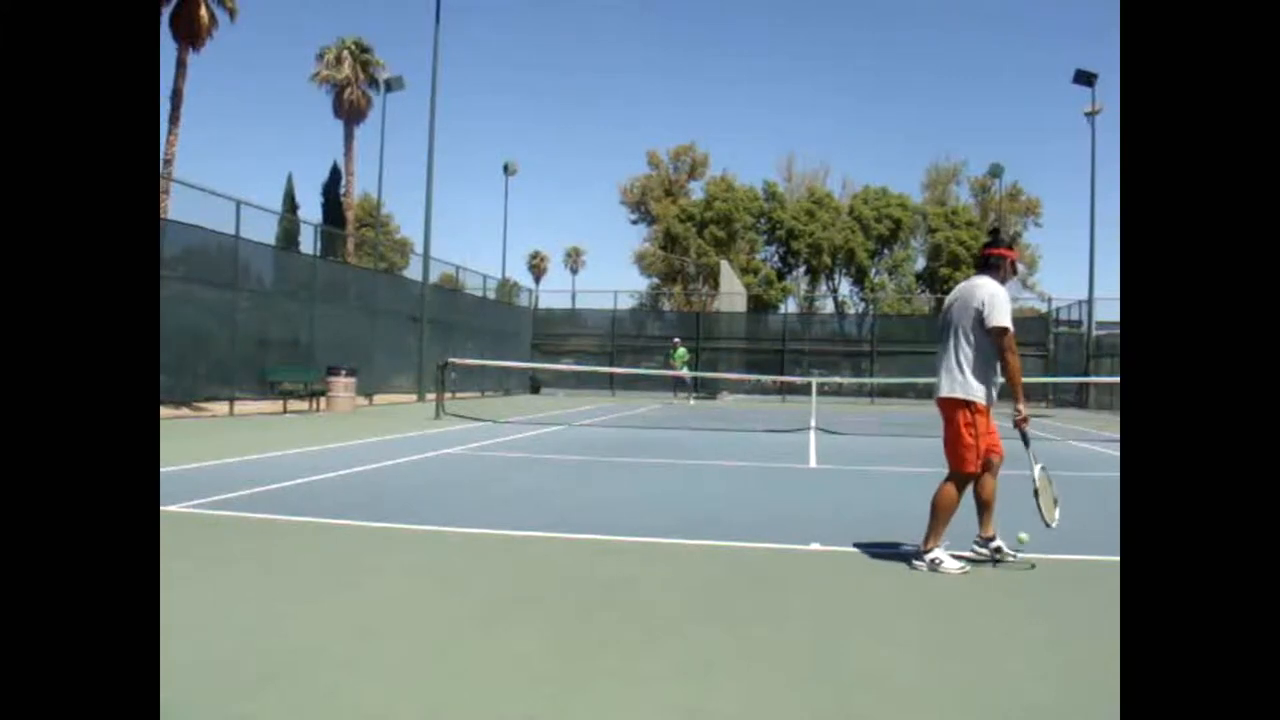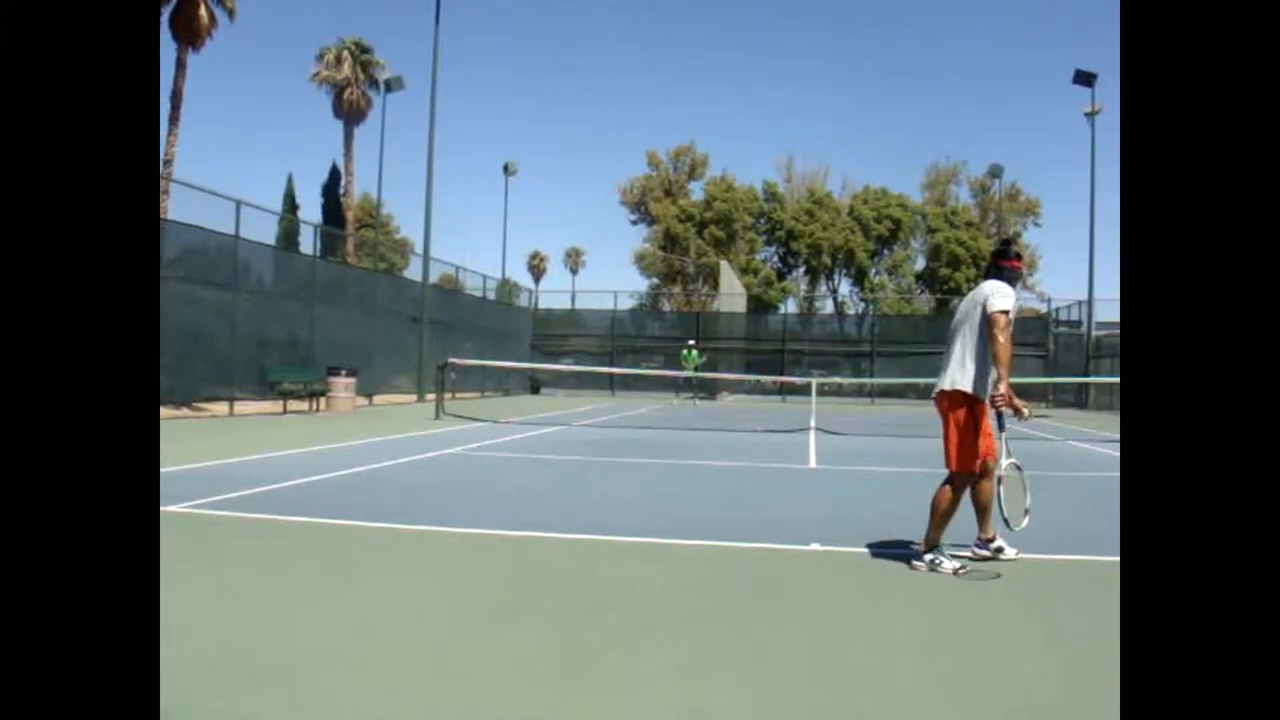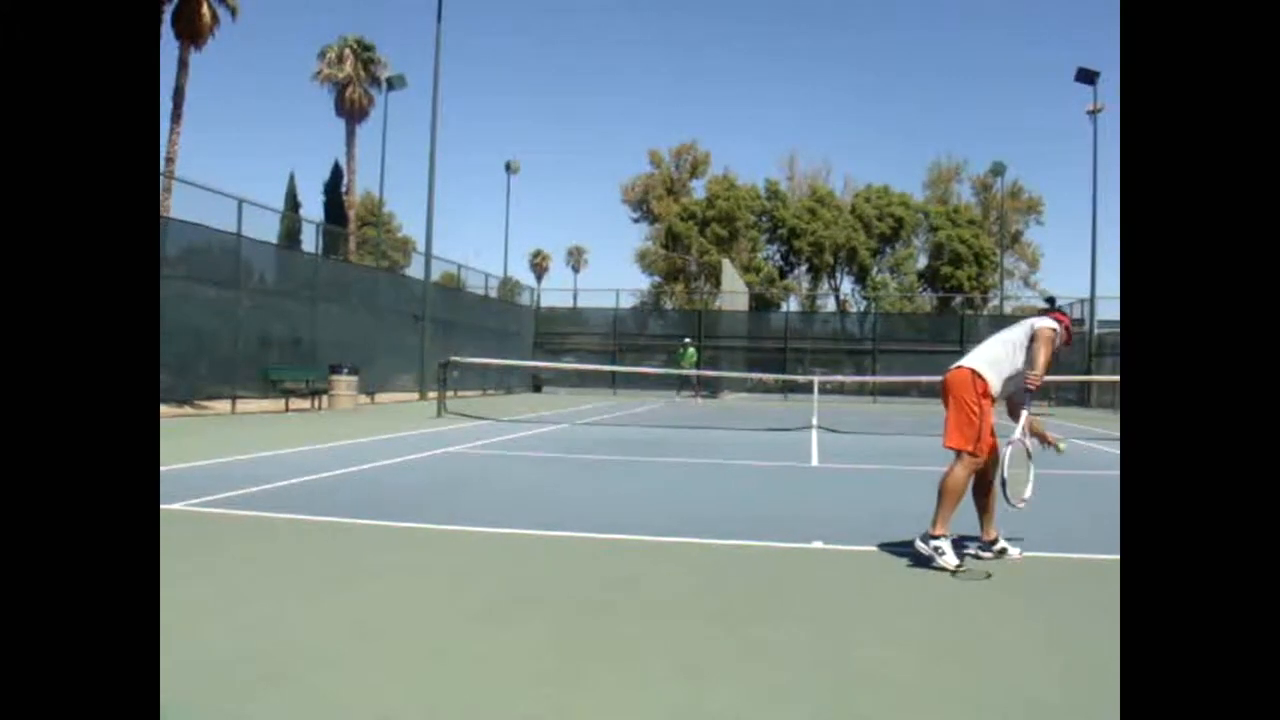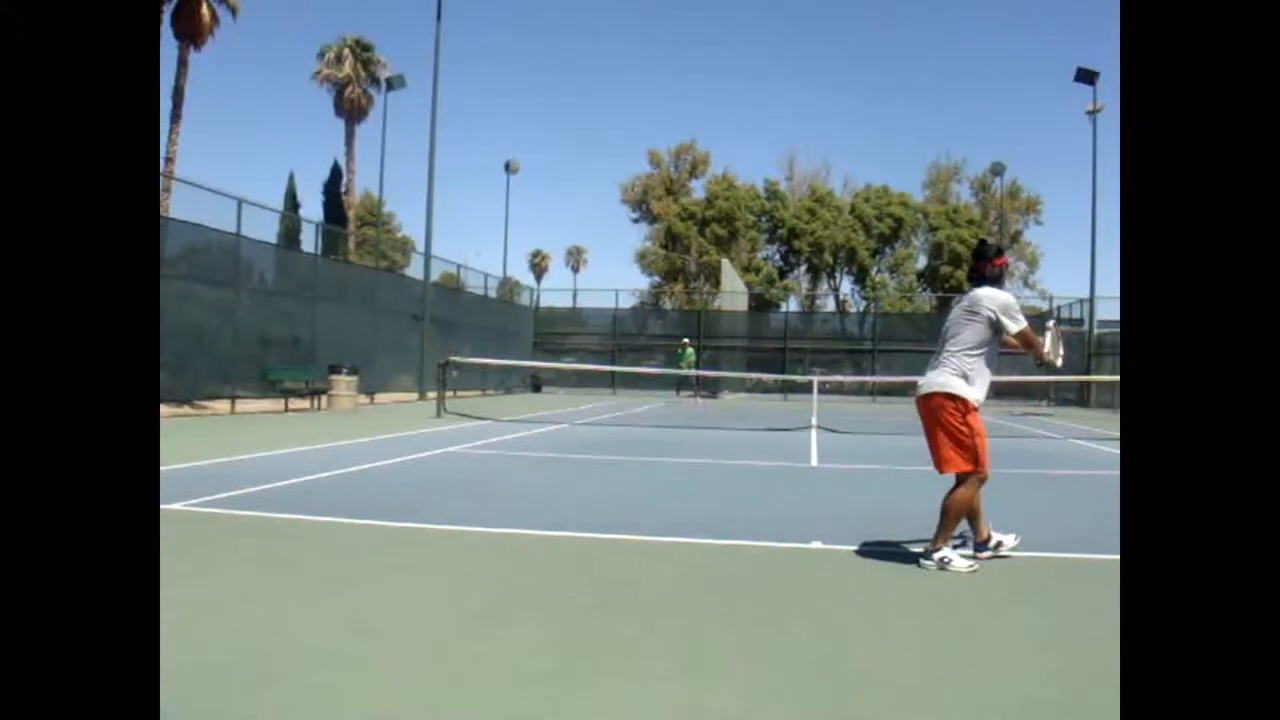
dt=1s
person 1, frame 1
left shoulder: (960, 291)
right shoulder: (994, 292)
right elbow: (1007, 351)
right wrist: (1019, 400)
left hip: (961, 391)
right hip: (967, 394)
left knee: (991, 460)
right knee: (962, 473)
left ankle: (987, 537)
right ankle: (928, 551)
person 1, frame 2
left shoulder: (978, 295)
right shoulder: (1001, 291)
right elbow: (1000, 333)
left wrist: (1012, 400)
right wrist: (1004, 383)
left hip: (967, 393)
right hip: (963, 393)
left knee: (985, 465)
right knee: (963, 473)
left ankle: (986, 539)
right ankle: (928, 551)
person 1, frame 3
left shoulder: (1019, 364)
right shoulder: (1048, 323)
left elbow: (1014, 409)
right elbow: (1044, 340)
left wrist: (1041, 434)
right wrist: (1039, 371)
left hip: (975, 385)
right hip: (972, 378)
left knee: (989, 463)
right knee: (970, 458)
left ankle: (989, 539)
right ankle: (935, 536)
person 1, frame 4
left shoulder: (968, 301)
right shoulder: (1000, 299)
right elbow: (1031, 342)
left wrist: (1028, 346)
right wrist: (1041, 354)
left hip: (933, 393)
right hip: (951, 396)
left knee: (970, 472)
right knee: (974, 473)
left ankle: (984, 539)
right ankle: (936, 550)
